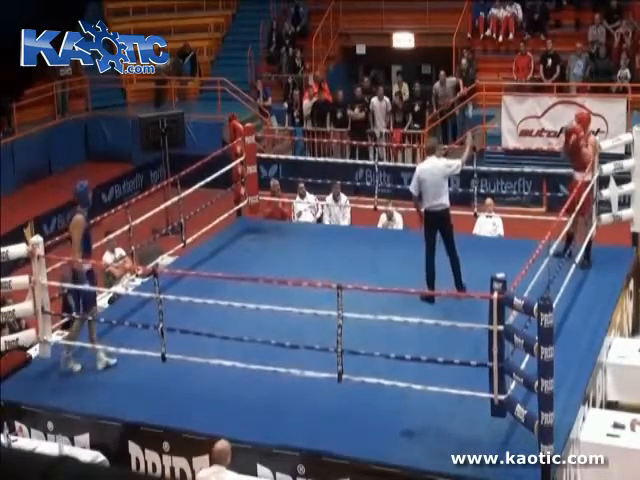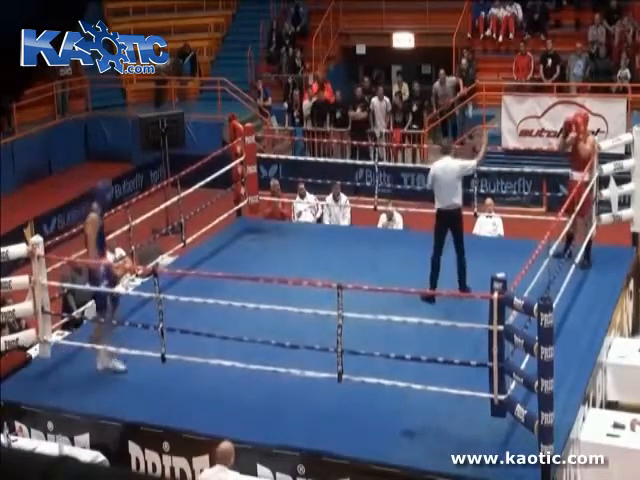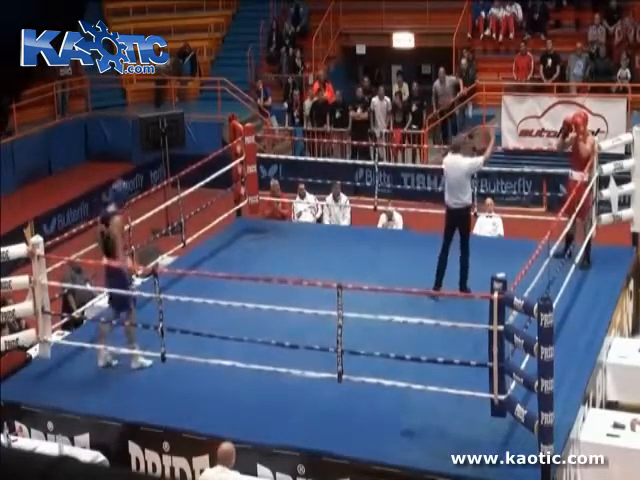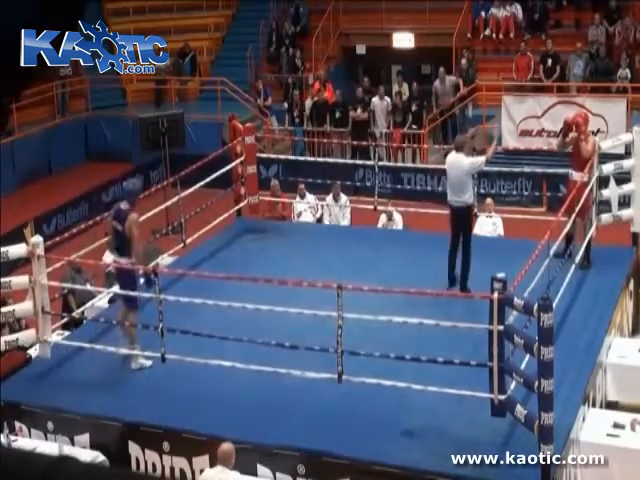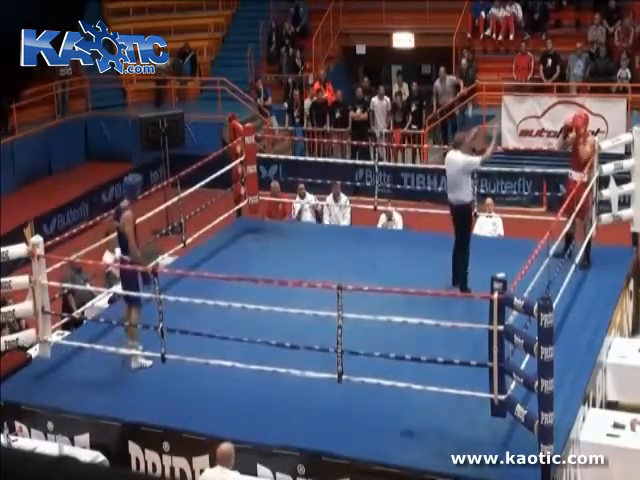
dt=0.4s
person 1, frame 1
left shoulder: (84, 216)
right shoulder: (78, 219)
right elbow: (76, 252)
right wrist: (82, 278)
left hip: (87, 269)
right hip: (82, 272)
left knee: (91, 314)
right knee: (82, 317)
left ankle: (99, 357)
right ankle: (67, 355)
person 1, frame 2
left shoulder: (98, 215)
right shoulder: (94, 217)
right elbow: (93, 250)
left wrist: (110, 268)
right wrist: (102, 276)
left hip: (101, 269)
right hip: (99, 271)
left knee: (102, 315)
right knee: (109, 313)
left ankle: (102, 357)
right ankle: (109, 358)
person 1, frame 3
left shoulder: (104, 215)
right shoulder: (117, 219)
right elbow: (121, 250)
right wrist: (129, 272)
left hip: (109, 268)
right hip: (119, 270)
left knee: (114, 311)
right knee: (129, 312)
left ankle: (103, 354)
right ankle: (135, 358)
person 1, frame 4
left shoulder: (115, 210)
right shoulder: (132, 217)
right elbow: (137, 248)
left hip: (117, 263)
right hip: (129, 265)
left knee: (126, 305)
right knee: (132, 310)
left ankle: (127, 345)
right ankle: (135, 357)
person 1, frame 5
left shoulder: (120, 208)
right shoulder: (128, 214)
right elbow: (132, 245)
right wrist: (143, 266)
left hip: (124, 261)
right hip: (131, 263)
left knee: (129, 305)
right knee: (135, 308)
left ankle: (131, 345)
right ankle: (135, 357)
person 2, frame 1
left shoulder: (420, 169)
right shoulder: (444, 164)
left elbow: (415, 196)
right elbow: (463, 161)
left wrist: (420, 212)
right wrist: (469, 143)
left hip: (429, 214)
right hip: (444, 212)
left knee: (430, 253)
right knee: (451, 251)
left ankle: (430, 292)
right ankle: (459, 286)
person 2, frame 2
left shoulder: (435, 167)
right shoulder: (458, 165)
left elbow: (430, 186)
right elbow: (478, 160)
right wrist: (484, 142)
left hip: (441, 213)
right hip: (455, 212)
left knee: (437, 253)
right knee: (460, 251)
left ankle: (432, 291)
right ankle: (462, 286)
person 2, frame 3
left shoulder: (447, 160)
right shoulder: (467, 163)
left elbow: (453, 150)
right elbow: (485, 157)
left wrist: (463, 138)
right wrist: (492, 139)
left hip: (450, 210)
right hip: (464, 210)
left knee: (444, 249)
right knee: (464, 249)
left ankle: (437, 286)
right ankle: (463, 286)
person 2, frame 4
left shoulder: (449, 158)
right shoulder: (468, 163)
left elbow: (459, 148)
right elbow: (488, 156)
left wrist: (468, 136)
right wrist: (495, 139)
left hip: (453, 207)
right hip: (465, 209)
left knee: (453, 244)
right knee: (466, 248)
left ankle: (452, 280)
right ankle: (463, 286)
person 2, frame 5
left shoulder: (450, 155)
right shoulder: (464, 161)
left elbow: (462, 147)
right elbow: (485, 157)
left wrist: (472, 135)
right wrist: (494, 139)
left hip: (454, 204)
right hip: (463, 206)
left knee: (458, 243)
right knee: (464, 246)
left ankle: (456, 278)
right ankle: (462, 285)
person 3, frame 1
left shoulder: (591, 139)
right shoulder: (575, 138)
left elbow: (588, 158)
right elbow: (564, 154)
left wrist: (581, 140)
right wrist: (567, 139)
left hip: (586, 181)
right hip: (575, 179)
left knee: (585, 219)
right knee: (572, 216)
left ankle: (587, 257)
right ankle: (567, 249)
person 3, frame 2
left shoulder: (590, 139)
right shoulder: (573, 137)
left elbow: (584, 153)
right elbow: (561, 149)
left wrist: (580, 135)
right wrist: (565, 133)
left hip: (584, 181)
right hip: (573, 179)
left knee: (584, 219)
right knee: (571, 215)
left ankle: (587, 257)
right ankle: (567, 249)
person 3, frame 3
left shoulder: (589, 139)
right shoulder: (573, 137)
left elbow: (584, 153)
right elbow: (560, 148)
left wrist: (580, 135)
right wrist: (564, 133)
left hip: (584, 181)
right hip: (573, 179)
left knee: (584, 219)
right knee: (571, 216)
left ankle: (587, 257)
right ankle: (567, 249)
person 3, frame 4
left shoulder: (590, 139)
right shoulder: (574, 137)
left elbow: (586, 154)
right elbow: (560, 147)
left wrist: (582, 135)
right wrist: (565, 132)
left hip: (584, 181)
right hip: (573, 179)
left knee: (584, 219)
right knee: (571, 216)
left ankle: (587, 257)
right ankle: (567, 249)
person 3, frame 5
left shoulder: (590, 140)
right shoulder: (574, 137)
left elbow: (584, 156)
right elbow: (561, 148)
left wrist: (580, 138)
right wrist: (565, 134)
left hip: (584, 181)
right hip: (572, 179)
left knee: (584, 220)
right knee: (570, 216)
left ankle: (587, 257)
right ankle: (567, 249)
